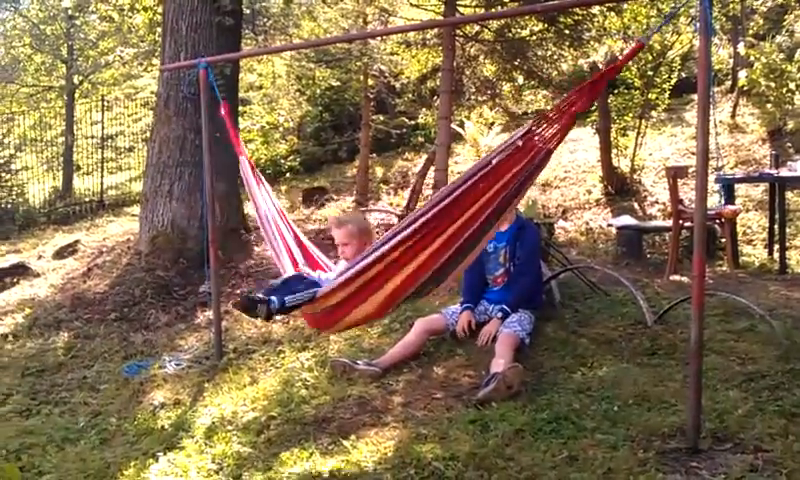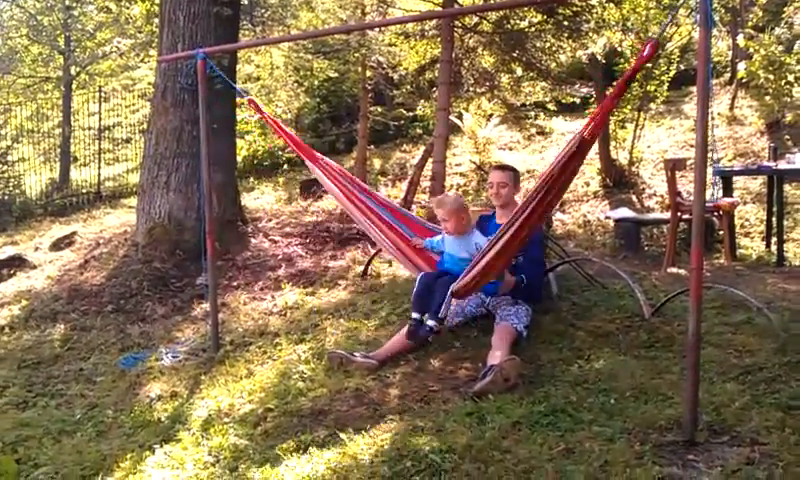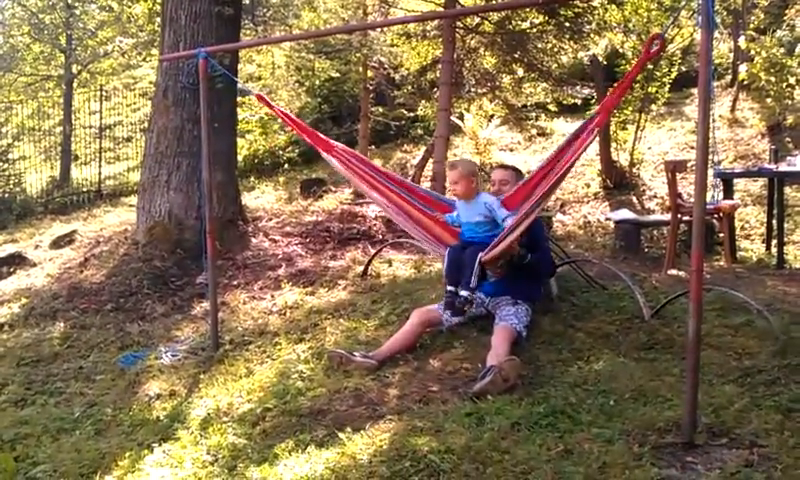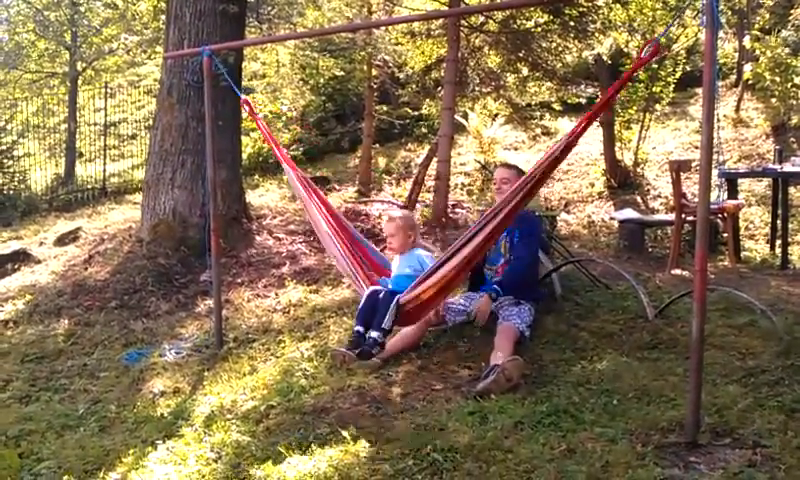
dt=0.4s
person 1, frame 1
left shoulder: (528, 232)
left elbow: (528, 278)
right elbow: (473, 272)
left wrist: (500, 316)
right wrist: (467, 308)
left hip: (517, 306)
right hip: (484, 301)
left knee: (506, 340)
right knee: (424, 324)
left ankle: (498, 380)
right ankle: (376, 366)
person 1, frame 2
right shoulder: (483, 223)
left elbow: (537, 272)
left wrist: (515, 281)
left hip: (516, 298)
right hip: (481, 292)
left knee: (503, 337)
left ankle: (495, 374)
right ankle: (373, 359)
person 1, frame 3
left shoulder: (531, 223)
left elbow: (548, 269)
left wrist: (520, 254)
left hip: (515, 297)
right hip: (479, 292)
left knee: (503, 337)
right knee: (421, 315)
left ankle: (494, 373)
right ankle: (374, 358)
person 1, frame 4
left shoulder: (530, 222)
left elbow: (522, 264)
left wrist: (491, 295)
left hip: (518, 297)
right hip: (481, 293)
left knee: (506, 335)
right knee: (427, 314)
left ankle: (498, 374)
right ankle: (379, 355)
person 2, frame 1
right shoulder: (343, 263)
right wrist: (314, 275)
left knee: (312, 288)
right knee: (297, 278)
left ankle: (267, 307)
right ankle: (259, 301)
person 2, frame 2
left shoulder: (477, 240)
right shoulder: (447, 234)
right wrist: (425, 243)
left hip: (462, 277)
right hip: (443, 270)
left knee: (444, 285)
right knee: (425, 278)
left ankle: (431, 325)
right ankle: (416, 319)
person 2, frame 3
left shoulder: (487, 202)
right shoulder: (459, 203)
left elbow: (506, 219)
right wrist: (447, 218)
left hip: (487, 243)
right hip: (466, 241)
left knee: (471, 256)
right knee: (453, 252)
left ankle: (466, 295)
right ankle: (451, 292)
person 2, frame 4
left shoulder: (422, 257)
right shoulder: (397, 261)
right wrist: (383, 282)
right hip: (394, 295)
left knee: (388, 298)
right knee: (372, 293)
left ankle: (376, 340)
right ankle: (358, 335)
